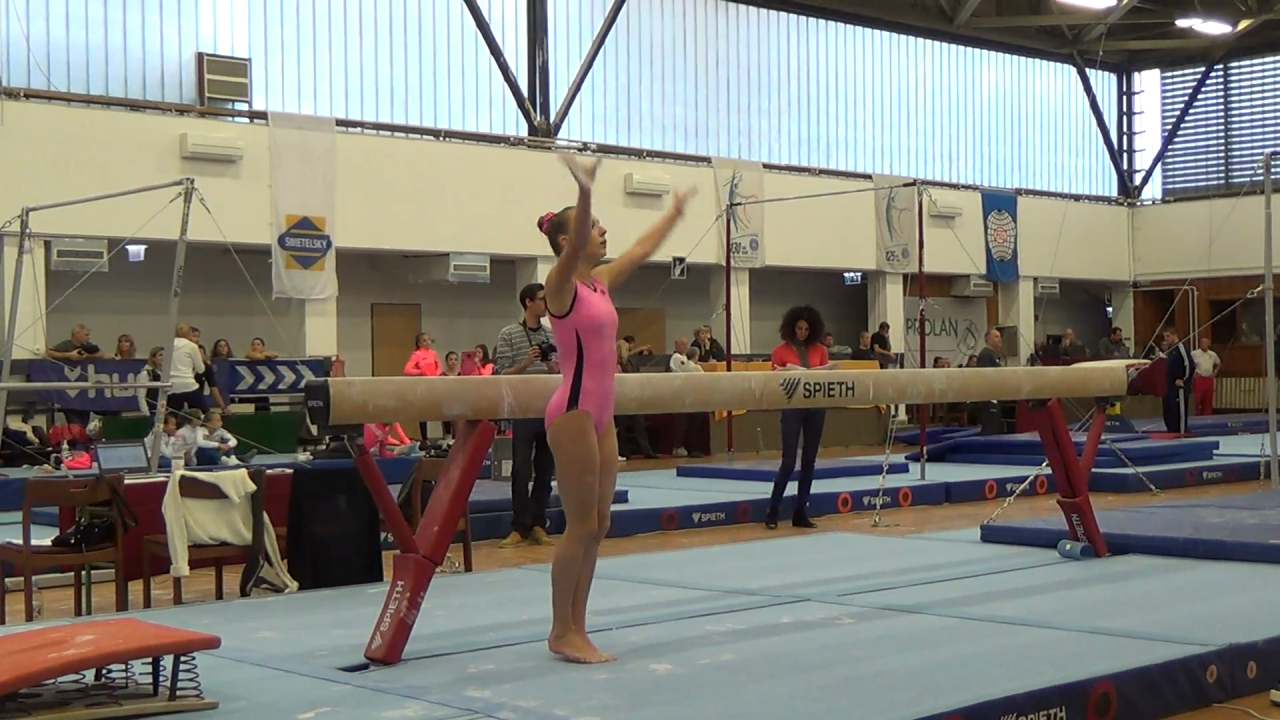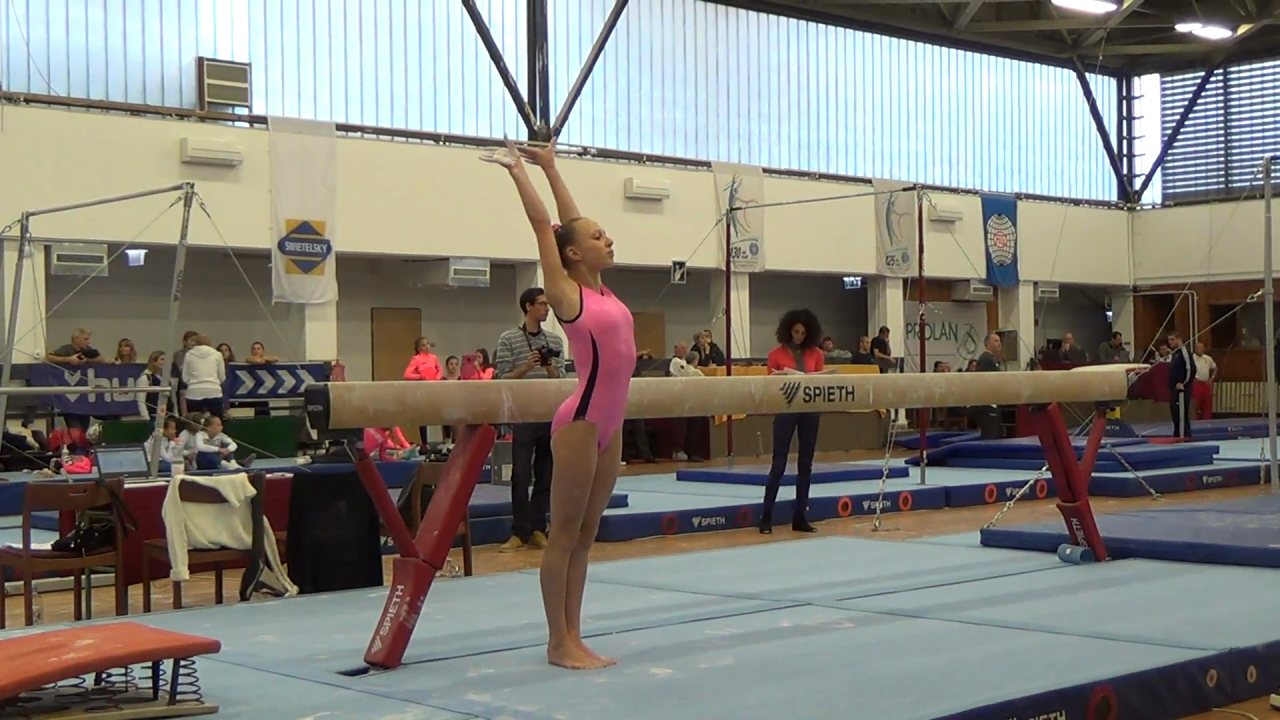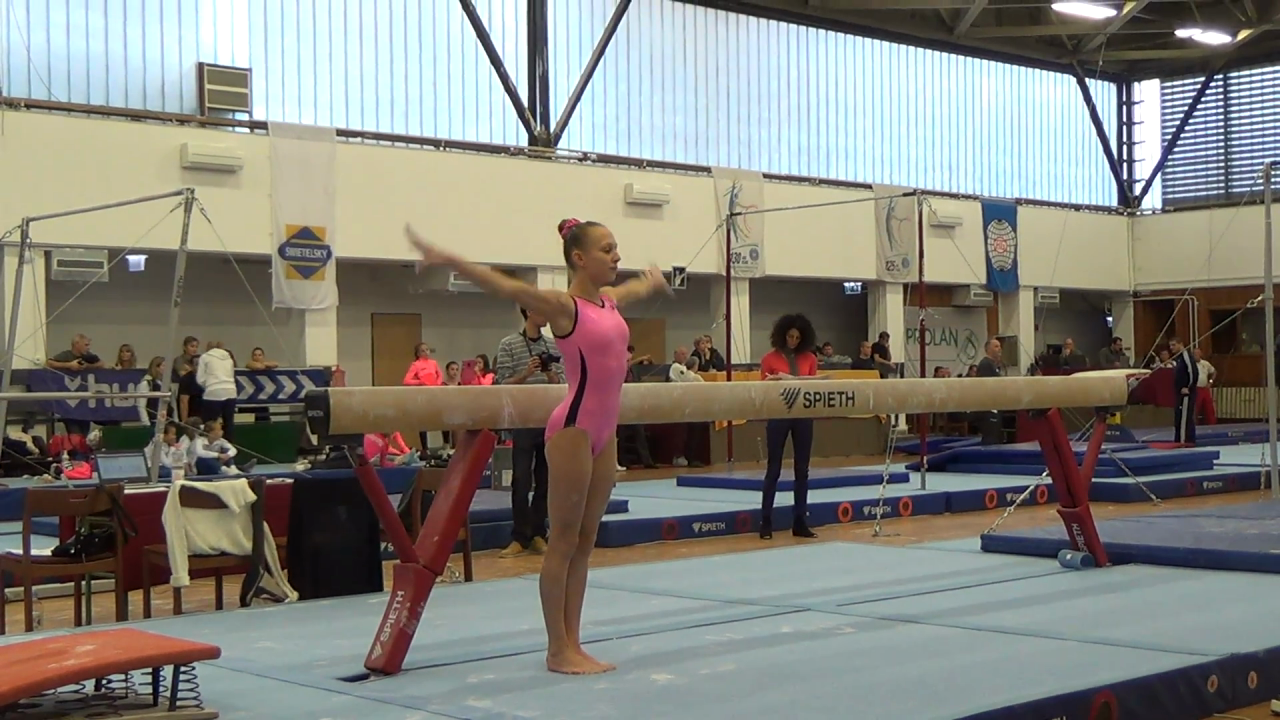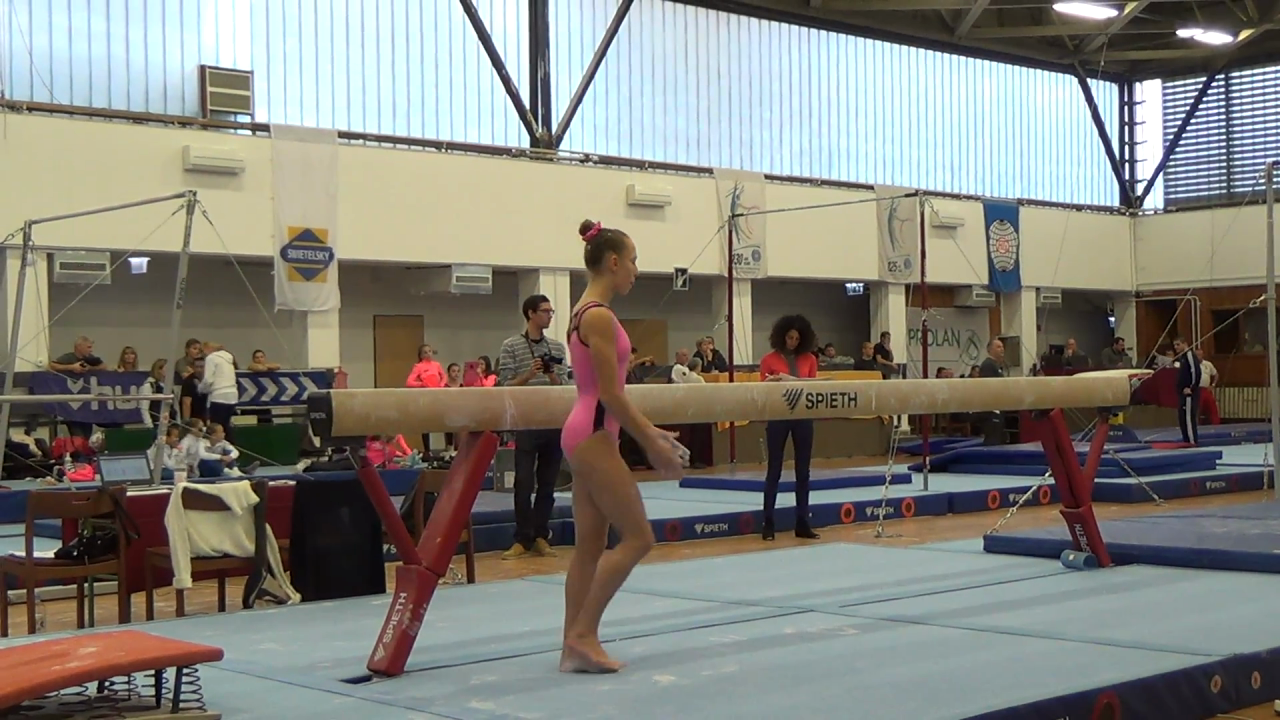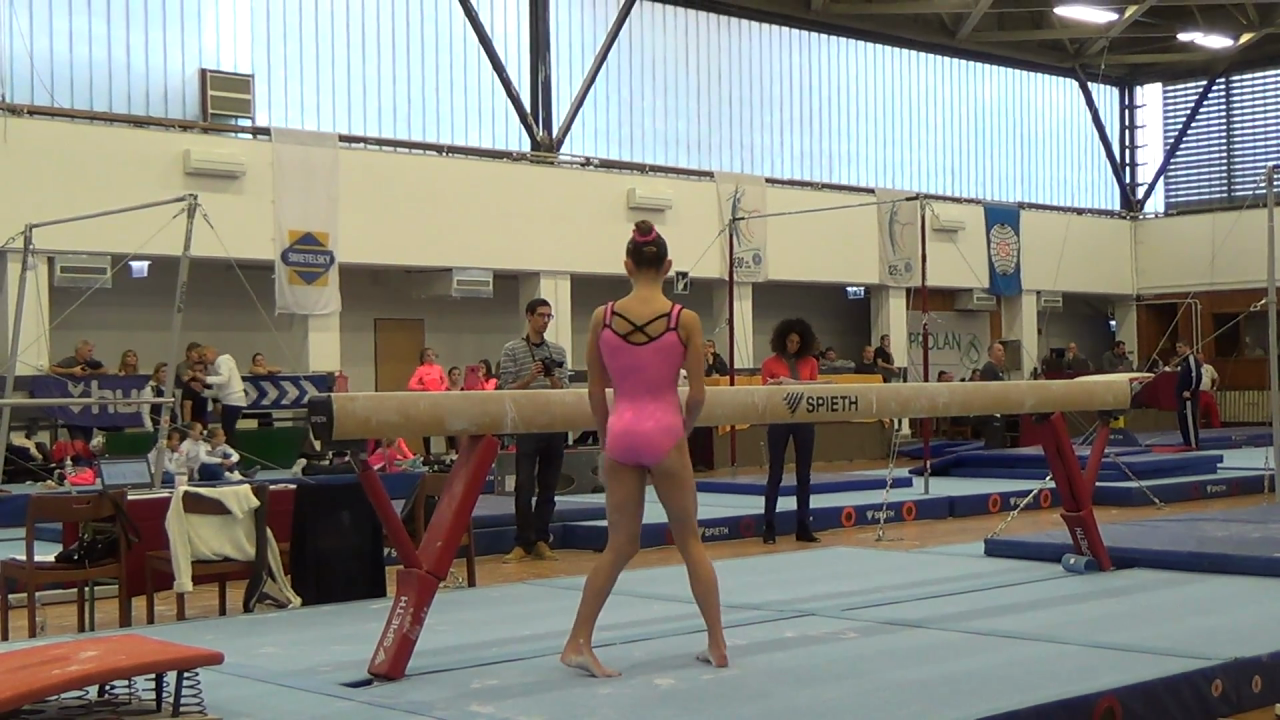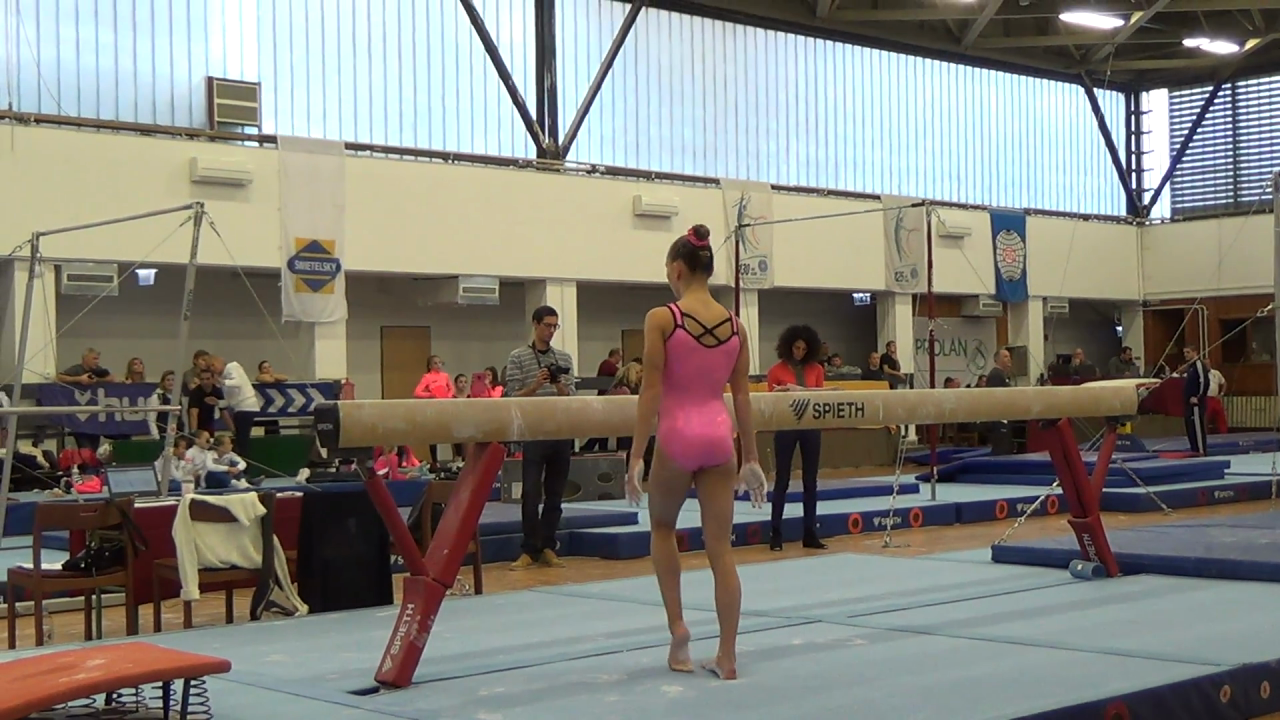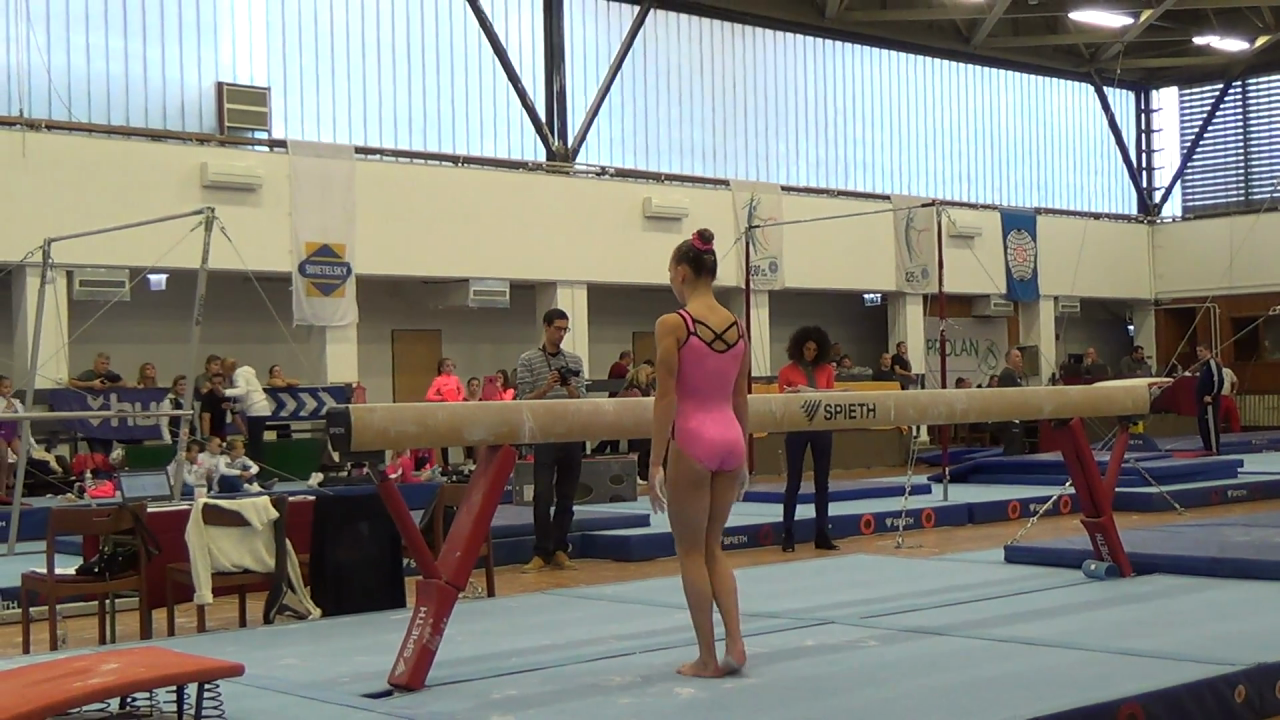
dt=0.4s
person 1, frame 1
left shoulder: (600, 283)
right shoulder: (562, 285)
left elbow: (640, 250)
right elbow: (578, 247)
left wrist: (673, 213)
right wrist: (583, 189)
left hip: (601, 417)
right hip: (574, 414)
left knee: (597, 527)
right knee: (582, 526)
left ankle: (574, 628)
right ankle: (563, 629)
person 1, frame 2
left shoulder: (601, 289)
right shoulder: (566, 292)
left elbow: (572, 219)
right elbow: (542, 224)
left wrist: (550, 166)
right wrist: (517, 169)
left hip: (610, 426)
right hip: (580, 422)
left knee: (585, 537)
right knee: (563, 536)
left ankle: (573, 638)
right ankle: (560, 642)
person 1, frame 3
left shoulder: (606, 298)
right shoulder: (564, 305)
left elbow: (630, 287)
right elbow: (507, 286)
left wrist: (652, 280)
right wrist: (449, 258)
left hip: (604, 433)
right hip: (574, 429)
left knee: (585, 541)
right knee: (563, 541)
left ankle: (572, 643)
right ankle: (559, 648)
person 1, frame 4
left shoulder: (591, 314)
right shoulder: (599, 317)
right elbow: (611, 394)
left wrist: (651, 434)
right wrist: (652, 438)
left hip: (593, 435)
right hip: (593, 436)
left knee: (590, 545)
right knee: (638, 538)
left ankle: (576, 643)
right ankle: (583, 634)
person 1, frame 5
left shoulder: (602, 317)
right shoulder: (685, 319)
left elbow: (596, 391)
right elbow: (698, 393)
left wrist: (607, 438)
left hip: (621, 433)
right hip: (663, 435)
left knee: (621, 544)
right knee: (690, 542)
left ankle: (578, 643)
right ankle: (717, 645)
person 1, frame 6
left shoulder: (661, 318)
right shoulder: (734, 325)
left elbow: (651, 391)
right elbow: (742, 397)
left wrist: (636, 455)
right wrist: (751, 458)
left hip: (677, 436)
right hip: (719, 437)
left knee: (661, 525)
right knee: (719, 549)
left ankle: (677, 625)
right ankle: (727, 656)
person 1, frame 7
left shoulder: (672, 325)
right shoulder: (737, 326)
left elbow: (666, 399)
right elbow: (741, 399)
left wrist: (656, 463)
right wrist: (742, 459)
left hip: (693, 441)
right hip: (730, 439)
left knee: (691, 552)
right knee: (714, 548)
left ankle: (707, 657)
right ankle: (734, 644)
person 2, frame 1
left shoulder: (555, 335)
right shoulder: (508, 335)
right elbow: (502, 375)
left wrist: (551, 366)
right wrist: (526, 364)
left knee: (545, 471)
right knee: (521, 471)
left ankle: (538, 525)
right ankle: (520, 528)
person 2, frame 2
left shoulder: (555, 340)
right shoulder: (508, 339)
left elbow: (561, 380)
right elbow: (502, 379)
left wrist: (552, 371)
right wrist: (526, 368)
left knee: (545, 476)
right knee: (521, 476)
left ankle: (538, 529)
right ankle: (520, 531)
person 2, frame 3
left shoulder: (555, 346)
right shoulder: (508, 345)
left elbow: (561, 387)
right elbow: (502, 385)
left wrist: (551, 376)
right wrist: (526, 374)
left knee: (545, 482)
right knee: (521, 482)
left ankle: (538, 535)
right ankle: (520, 537)
person 2, frame 4
left shoulder: (557, 347)
right shoulder: (511, 346)
left elbow: (564, 388)
right elbow: (505, 386)
left wrist: (553, 377)
right wrist: (528, 375)
left knee: (548, 483)
right knee: (524, 484)
left ankle: (540, 537)
right ankle: (523, 539)
person 2, frame 5
left shoulder: (558, 351)
right shoulder: (512, 350)
left elbow: (565, 391)
right elbow: (506, 389)
left wrist: (553, 380)
right wrist: (529, 379)
left knee: (548, 487)
right knee: (524, 487)
left ankle: (541, 540)
right ankle: (523, 543)
person 2, frame 6
left shoulder: (564, 358)
right shoulder: (518, 357)
left elbow: (571, 398)
right elbow: (512, 397)
left wrist: (560, 387)
right wrist: (535, 386)
left knee: (555, 494)
right knee: (531, 495)
left ankle: (548, 548)
right ankle: (530, 550)
person 2, frame 7
left shoulder: (575, 360)
right shoulder: (528, 360)
left elbow: (582, 400)
right elbow: (523, 400)
left wrist: (570, 389)
right wrist: (546, 388)
left knee: (566, 497)
right knee: (543, 497)
left ankle: (560, 550)
right ankle: (542, 552)
person 3, frame 1
left shoulder: (820, 350)
right shoulder: (780, 351)
right wrist: (783, 374)
left hip: (815, 407)
right hip: (792, 407)
left knee: (809, 461)
right knee: (789, 460)
left ankle: (800, 512)
right ankle: (773, 510)
person 3, frame 2
left shoulder: (816, 353)
right shoulder: (776, 355)
right wrist: (779, 377)
left hip: (810, 411)
right hip: (786, 411)
left knee: (805, 465)
right knee: (778, 464)
left ankle: (799, 516)
right ankle: (766, 516)
person 3, frame 3
left shoulder: (809, 358)
right shoulder: (770, 359)
right wrist: (773, 381)
left hip: (803, 416)
right hip: (778, 416)
left knee: (802, 469)
right knee: (773, 469)
left ankle: (800, 522)
right ankle: (766, 522)
person 3, frame 4
left shoulder: (809, 359)
right shoulder: (769, 360)
right wrist: (772, 382)
left hip: (803, 417)
right hip: (778, 417)
left knee: (803, 471)
right knee: (774, 470)
left ankle: (802, 523)
right ankle: (768, 523)
person 3, frame 5
left shoulder: (810, 362)
right shoulder: (770, 364)
right wrist: (774, 385)
left hip: (804, 420)
right hip: (779, 420)
left knee: (804, 474)
right knee: (775, 474)
left ankle: (803, 526)
right ankle: (769, 527)
person 3, frame 6
left shoulder: (816, 369)
right shoulder: (777, 370)
right wrist: (781, 392)
left hip: (811, 427)
right hip: (786, 427)
left knee: (810, 481)
right knee: (782, 480)
left ankle: (810, 533)
right ankle: (776, 534)
person 3, frame 7
left shoulder: (826, 370)
right shoulder: (787, 371)
right wrist: (791, 394)
left hip: (822, 428)
right hip: (797, 428)
left knee: (822, 482)
right knee: (794, 482)
left ankle: (822, 534)
right ankle: (788, 535)
